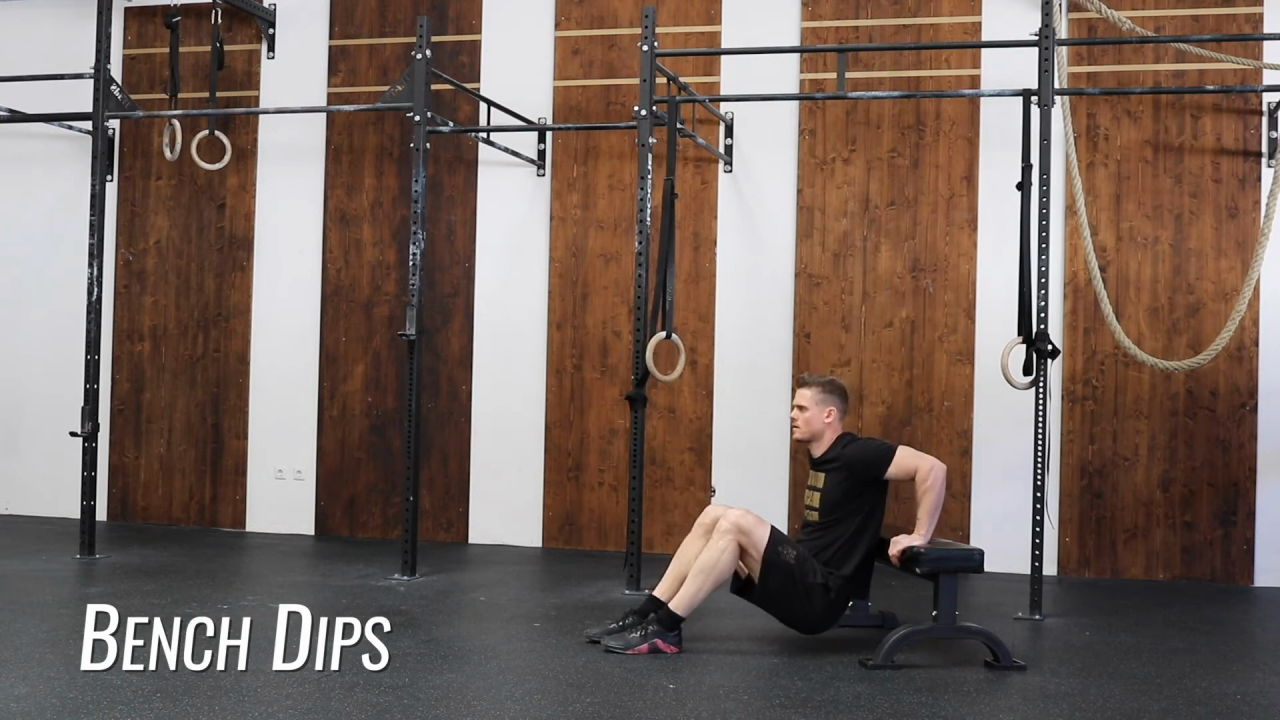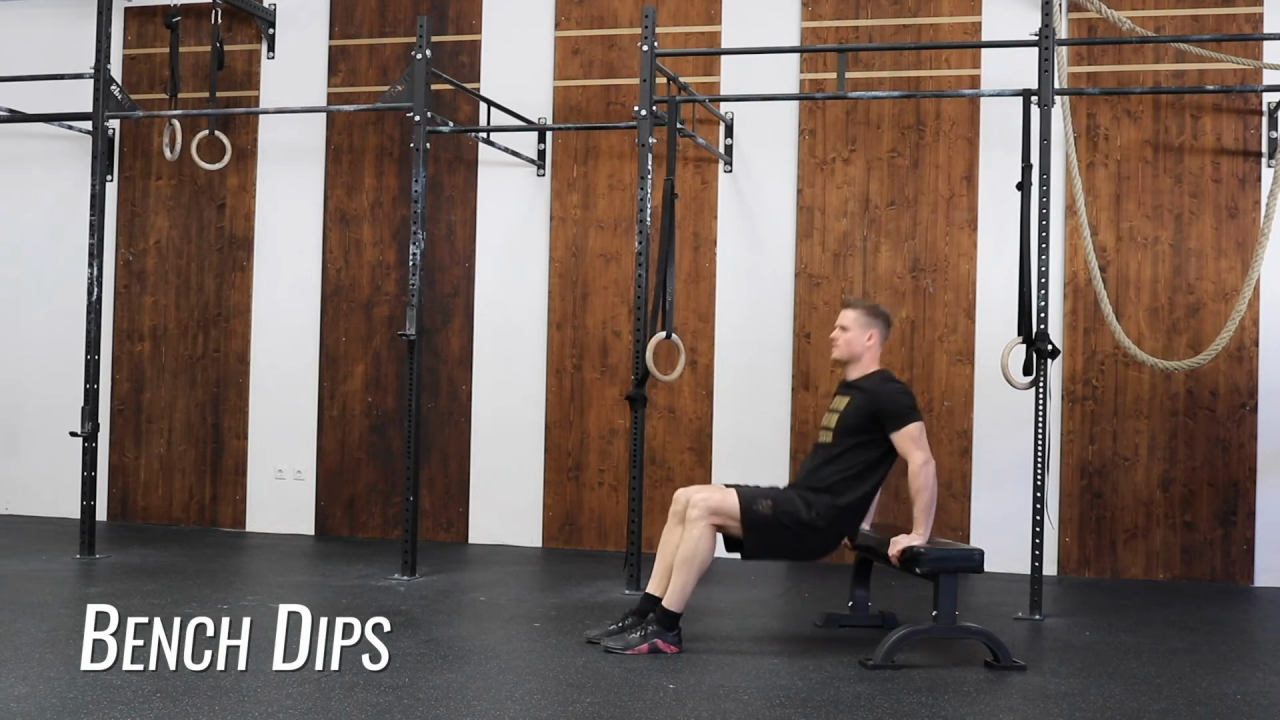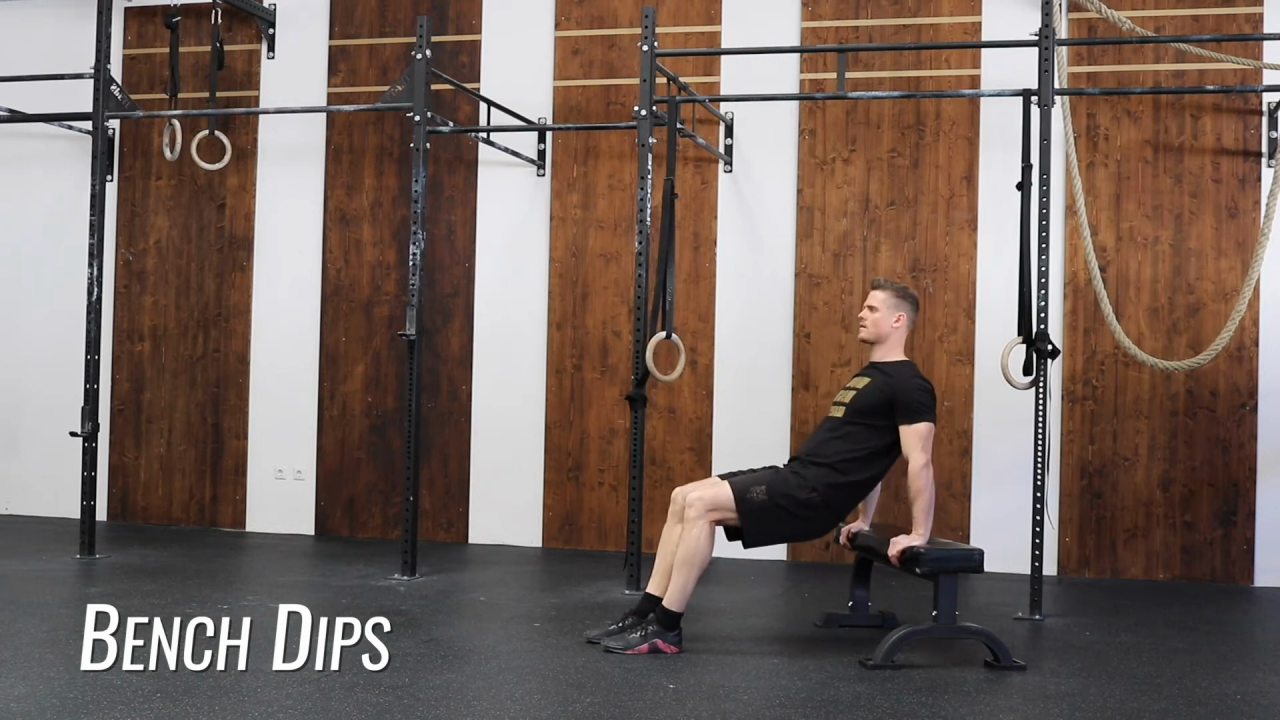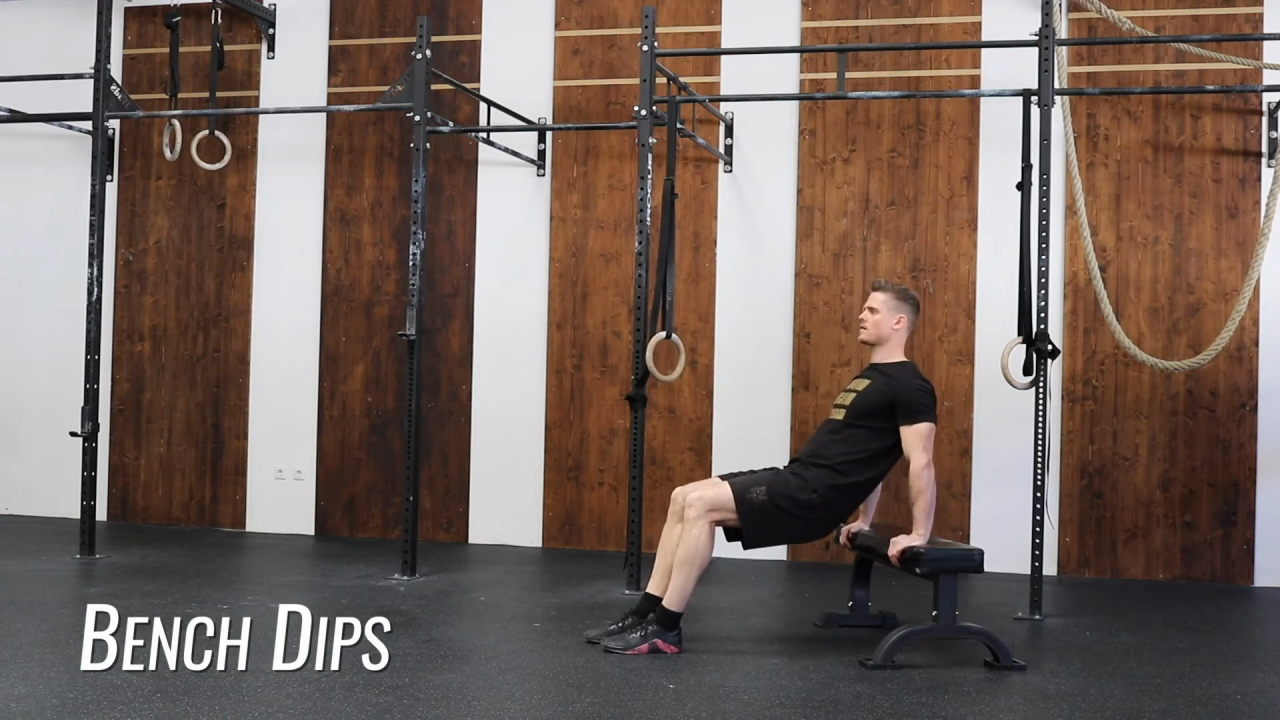
dt=0.5s
person 1, frame 1
left shoulder: (855, 454)
right shoulder: (823, 454)
left elbow: (932, 468)
left wrist: (919, 537)
left hip: (819, 594)
right hip: (802, 576)
left knee: (735, 522)
right knee: (713, 517)
left ankle: (665, 629)
right ankle: (644, 614)
person 1, frame 2
left shoulder: (885, 392)
right shoulder: (850, 388)
left elbow: (921, 460)
left wrist: (918, 535)
right wrist: (860, 520)
left hip: (817, 516)
right hip: (799, 503)
left knee: (702, 506)
right knee: (684, 500)
left ankle: (664, 628)
right ankle: (646, 613)
person 1, frame 3
left shoulder: (908, 384)
right shoulder: (872, 374)
left elbow: (919, 461)
left wrist: (917, 535)
right wrist: (864, 521)
left hip: (815, 492)
right hip: (796, 477)
left knee: (700, 504)
right knee: (683, 498)
left ankle: (665, 628)
right ankle: (646, 612)
person 1, frame 4
left shoulder: (907, 385)
right shoulder: (871, 376)
left elbow: (921, 460)
left wrist: (918, 535)
right wrist: (864, 520)
left hip: (816, 495)
right hip: (797, 480)
left knee: (700, 504)
right knee: (684, 497)
left ankle: (664, 628)
right ankle: (646, 612)
